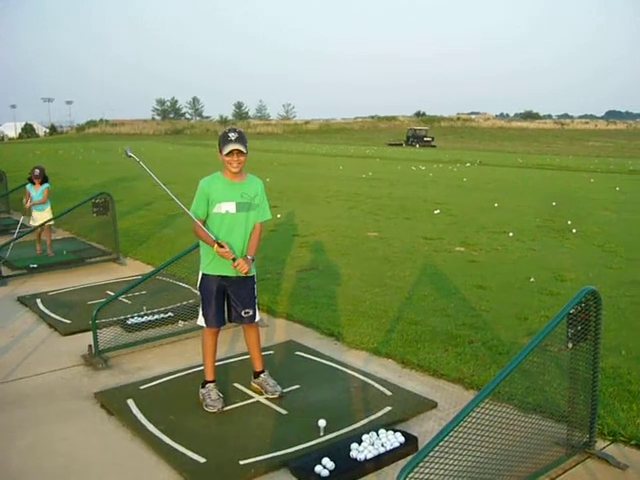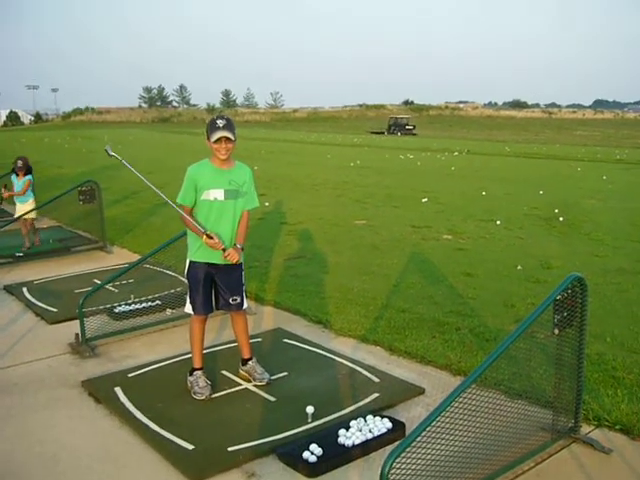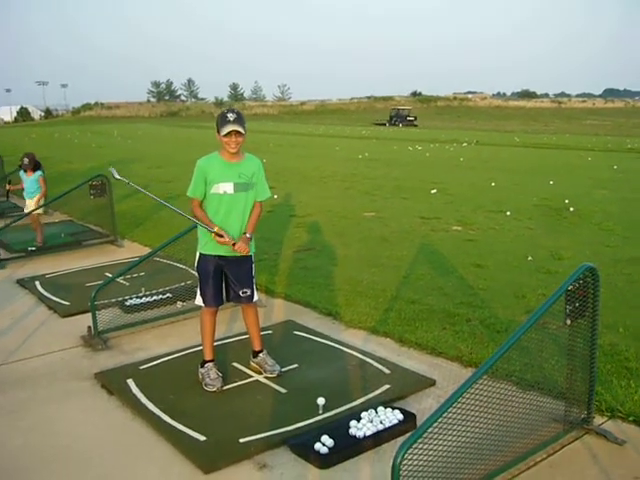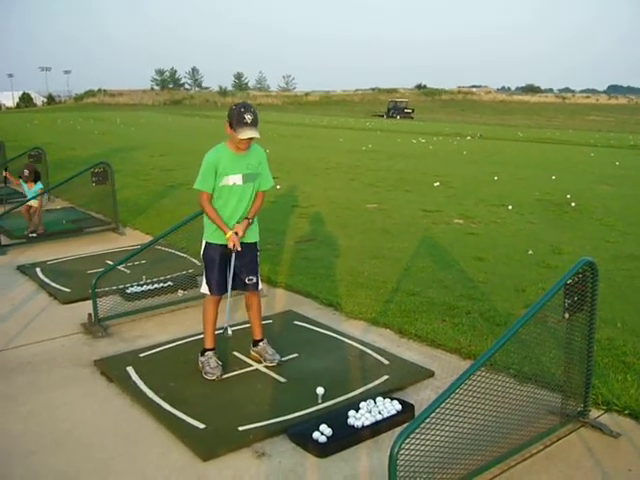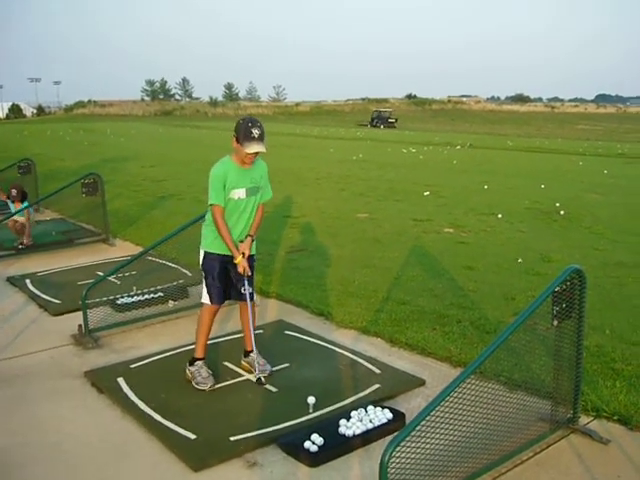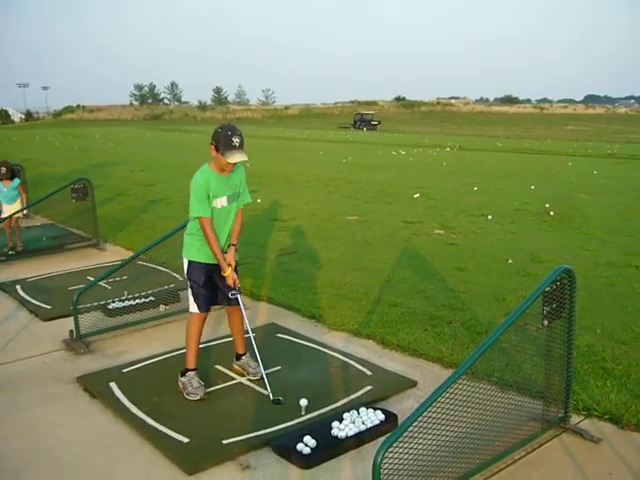
dt=0.4s
person 1, frame 1
left shoulder: (256, 185)
right shoulder: (208, 185)
left elbow: (257, 226)
right elbow: (197, 226)
left wrist: (248, 258)
right wrist: (215, 245)
left hip: (243, 269)
right hip: (213, 269)
left knee: (251, 321)
right knee: (211, 326)
left ankle: (259, 375)
right ankle: (208, 384)
person 1, frame 2
left shoulder: (244, 172)
right shoulder: (196, 172)
left elbow: (245, 214)
right elbow: (184, 213)
left wrist: (238, 247)
right wrist: (204, 236)
left hip: (231, 257)
right hip: (200, 256)
left knee: (238, 309)
right knee: (199, 313)
left ankle: (247, 362)
right ankle: (197, 372)
person 1, frame 3
left shoulder: (254, 165)
right shoulder: (205, 165)
left elbow: (257, 205)
right elbow: (195, 206)
left wrist: (246, 237)
right wrist: (214, 230)
left hip: (241, 248)
right hip: (210, 249)
left knee: (249, 301)
right knee: (210, 306)
left ankle: (258, 354)
right ankle: (208, 364)
person 1, frame 4
left shoulder: (259, 155)
right shoulder: (214, 157)
left elbow: (260, 194)
right elbow: (205, 200)
left wrist: (246, 222)
right wrist: (227, 231)
left hip: (248, 237)
right hip: (217, 238)
left knee: (252, 290)
right knee: (214, 294)
left ankle: (258, 343)
right ankle: (208, 352)
person 1, frame 5
left shoulder: (261, 168)
right shoulder: (220, 170)
right elbow: (217, 216)
left wrist: (249, 239)
right wrist: (235, 254)
left hip: (245, 247)
right hip: (216, 247)
left knee: (247, 300)
right knee: (212, 303)
left ankle: (249, 355)
right ankle: (197, 362)
person 1, frame 6
left shoulder: (239, 172)
right shoulder: (201, 180)
right elbow: (207, 228)
left wrist: (232, 248)
right wrist: (224, 268)
left hip: (227, 253)
right hip: (199, 255)
left knee: (234, 304)
right knee: (200, 311)
left ankle: (241, 357)
right ankle: (189, 373)
